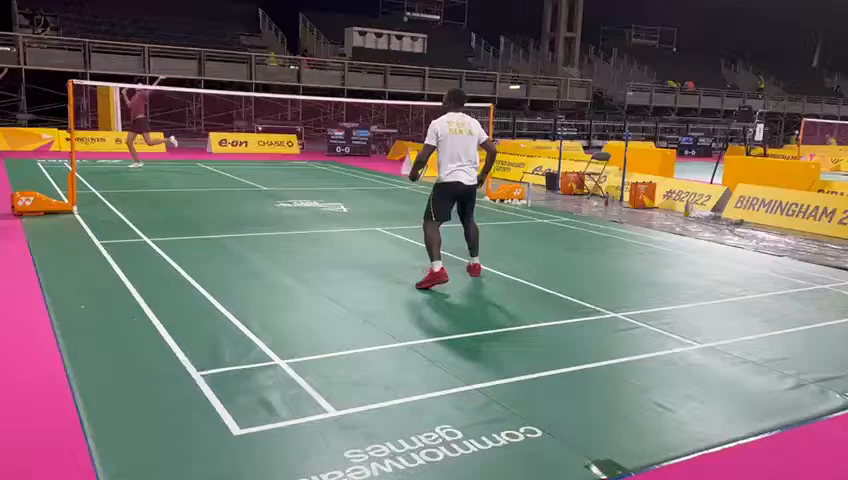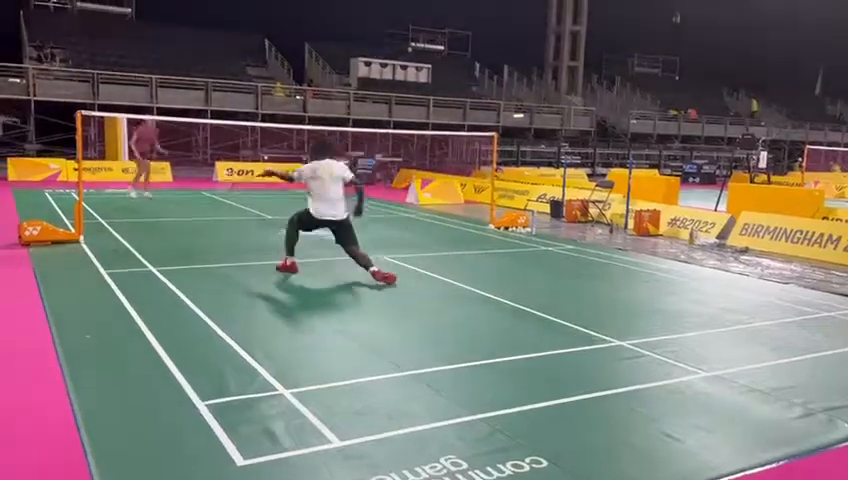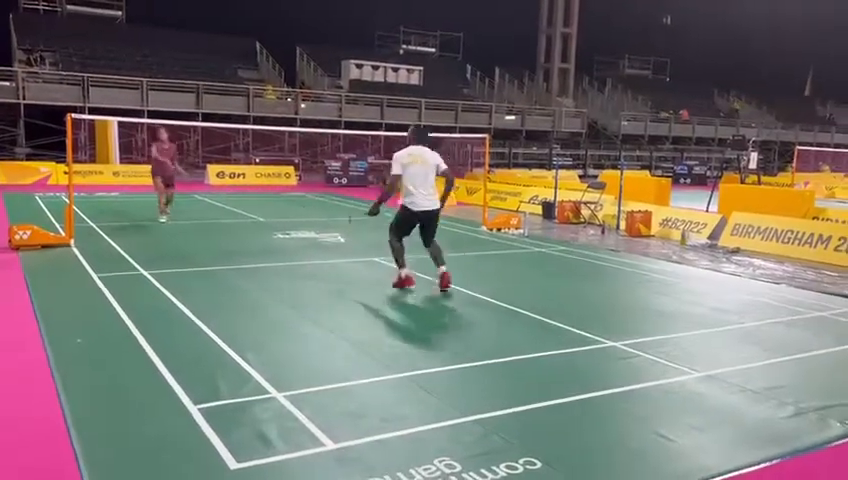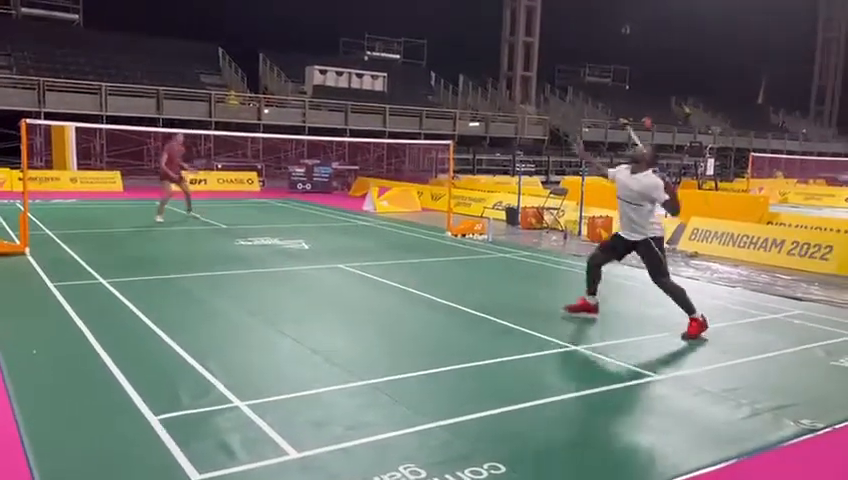
dt=1s
person 1, frame 1
left shoulder: (438, 124)
right shoulder: (474, 124)
left elbow: (424, 156)
right elbow: (492, 150)
left wrist: (413, 172)
right wrist: (483, 174)
left hip: (448, 182)
right hip: (470, 182)
left knee: (431, 224)
right knee: (468, 221)
left ankle: (437, 269)
right ankle: (474, 263)
person 1, frame 2
left shoulder: (306, 169)
right shoulder: (339, 167)
left elbow: (291, 178)
right elbow: (358, 187)
left wrist: (274, 173)
right wrist: (360, 205)
left hip: (316, 215)
right hip: (339, 217)
left knee: (293, 224)
right knee: (353, 249)
left ankle: (289, 262)
right ankle: (375, 270)
person 1, frame 3
left shoulder: (400, 155)
right shoulder: (433, 155)
left elbow: (393, 185)
right elbow: (451, 178)
left wrist: (376, 205)
right wrist: (443, 199)
left hip: (411, 207)
right hip: (432, 207)
left knee: (395, 236)
right knee: (430, 242)
left ankle: (404, 275)
right ankle: (443, 271)
person 1, frame 4
left shoulder: (652, 182)
right shoulder: (622, 170)
left elbow: (674, 211)
right elbow: (604, 171)
left wrist: (671, 192)
right wrist: (586, 158)
left hip: (649, 236)
right hip: (626, 234)
left knee: (661, 280)
right knee: (594, 261)
left ankle: (697, 319)
right ankle: (590, 301)
